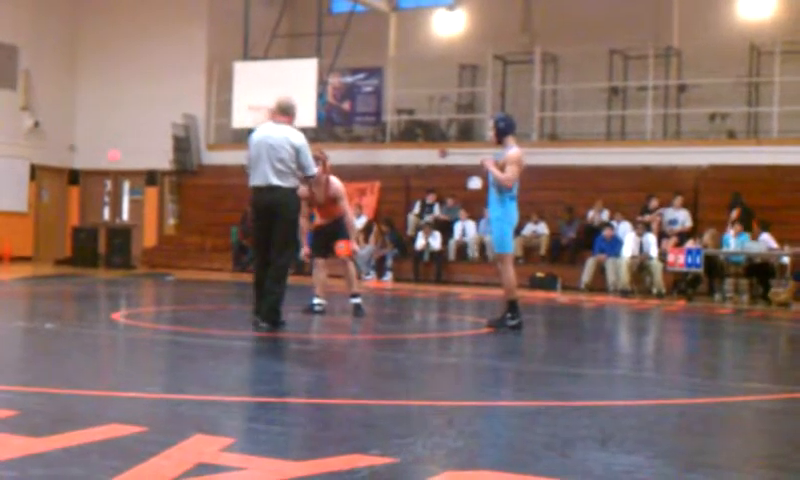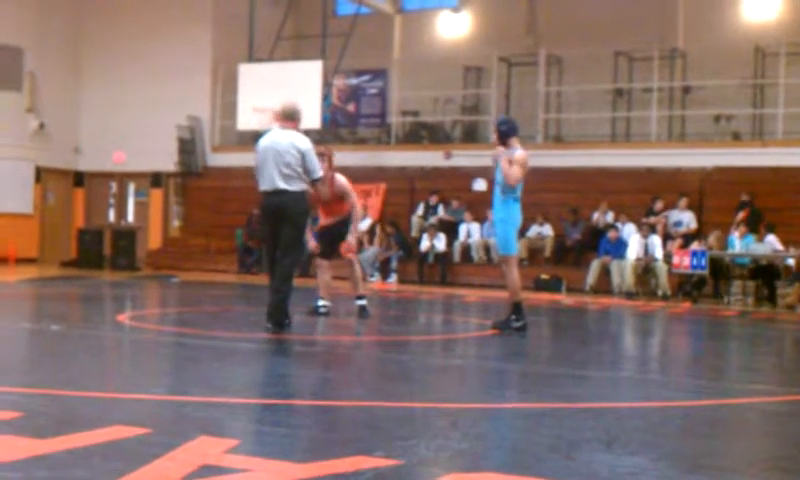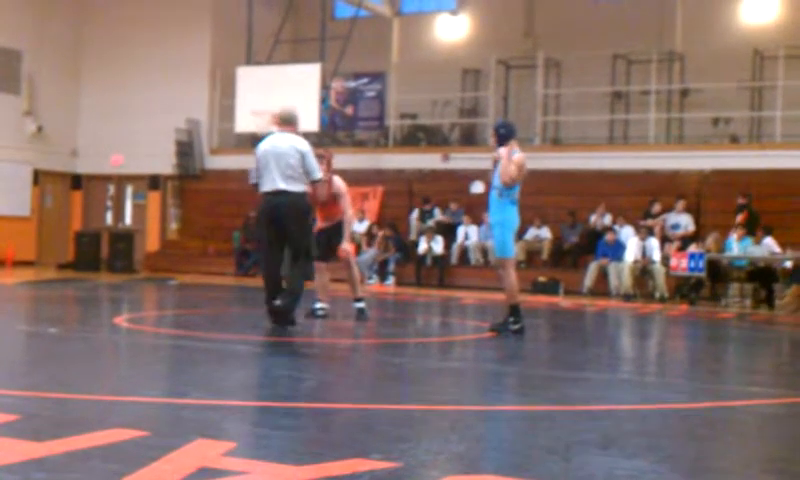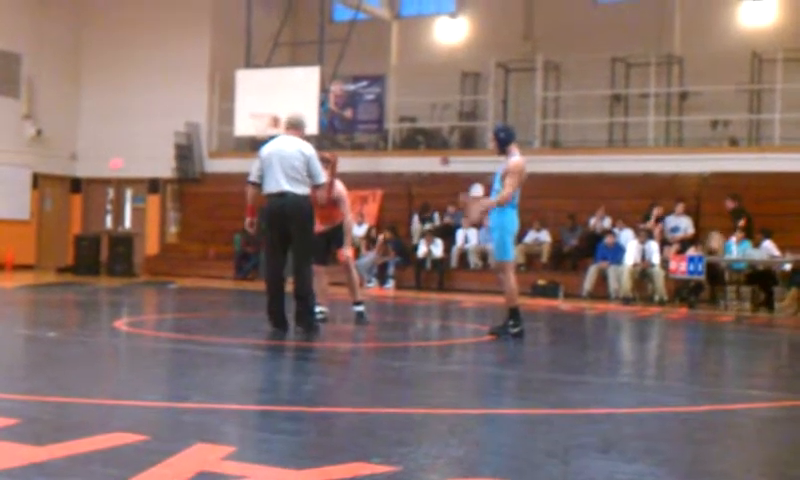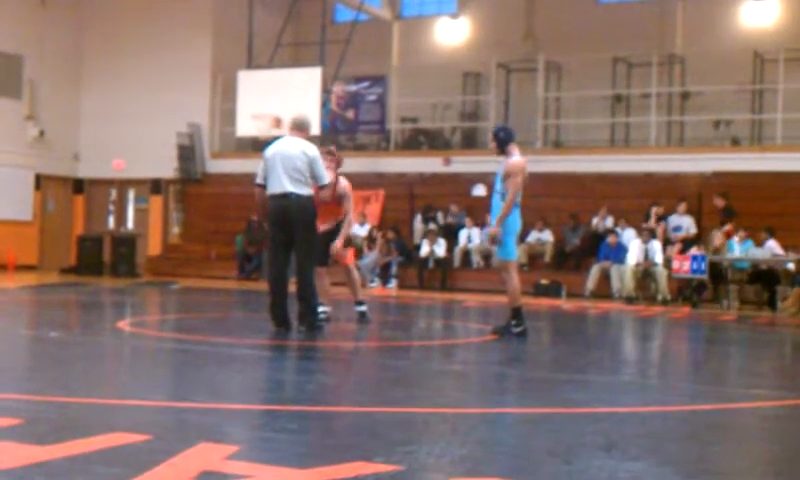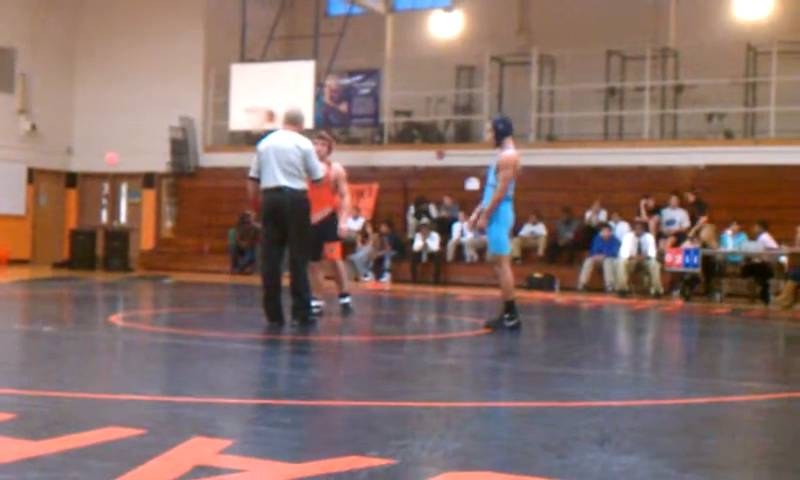
dt=0.4s
person 1, frame 1
left shoulder: (255, 135)
right shoulder: (296, 137)
left elbow: (250, 168)
right elbow: (310, 175)
right wrist: (297, 177)
left hip: (259, 195)
right hip: (285, 197)
left knee: (261, 255)
right knee: (281, 257)
left ankle: (260, 310)
right ankle: (270, 315)
person 1, frame 2
left shoulder: (263, 141)
right shoulder: (301, 141)
left elbow: (258, 174)
right elbow: (315, 178)
left hip: (269, 200)
right hip: (294, 200)
left knee: (274, 257)
right knee: (288, 258)
left ankle: (279, 313)
right ankle: (276, 315)
person 1, frame 3
left shoulder: (262, 146)
right shoulder: (301, 144)
left elbow: (255, 181)
right elbow: (316, 180)
left hip: (269, 202)
right hip: (295, 201)
left knee: (271, 258)
right knee: (301, 255)
left ankle: (277, 315)
right ankle: (288, 300)
person 1, frame 4
left shoulder: (266, 148)
right shoulder: (305, 148)
left elbow: (253, 184)
right elbow: (319, 185)
left wrist: (250, 213)
left hip: (273, 205)
right hip: (299, 204)
left knee: (274, 263)
right knee: (302, 262)
left ankle: (278, 320)
right ankle: (305, 319)
person 1, frame 5
left shoulder: (270, 149)
right shoulder: (309, 149)
left elbow: (259, 187)
right elbow: (323, 185)
left wrist: (263, 214)
left hip: (276, 205)
right hip: (301, 205)
left knee: (277, 262)
right knee: (304, 262)
left ankle: (280, 319)
right ankle: (308, 317)
person 1, frame 6
left shoulder: (264, 143)
right shoulder: (303, 143)
left elbow: (253, 180)
right elbow: (317, 179)
left wrist: (255, 207)
left hip: (270, 199)
right hip: (295, 199)
left knee: (270, 256)
right knee: (298, 256)
left ankle: (273, 313)
right ankle: (301, 311)
person 2, frame 1
left shoulder: (513, 153)
right shoulder: (505, 153)
left elbow: (508, 182)
left wrist: (490, 167)
right wrist: (492, 166)
left hip: (504, 211)
right hip: (498, 211)
left knee: (505, 261)
right knee: (502, 262)
left ankle: (514, 314)
right ankle: (510, 312)
person 2, frame 2
left shoulder: (518, 155)
right shoulder: (509, 154)
left elbow: (512, 181)
left wrist: (501, 159)
right wrist: (500, 160)
left hip: (508, 213)
right hip: (502, 213)
left knee: (509, 263)
right knee: (507, 263)
left ankle: (518, 316)
right ankle: (515, 314)
person 2, frame 3
left shoulder: (517, 157)
right shoulder: (507, 156)
left elbow: (506, 180)
right elbow: (499, 181)
left wrist: (504, 157)
right wrist: (498, 161)
left hip: (505, 216)
right hip: (499, 216)
left knee: (506, 266)
right knee: (504, 266)
left ankle: (516, 318)
right ankle: (512, 316)
person 2, frame 4
left shoulder: (516, 162)
right shoulder: (509, 162)
left elbow: (507, 195)
left wrist: (482, 206)
right wrist: (482, 203)
left hip: (505, 220)
right hip: (500, 220)
left knee: (506, 269)
right knee: (504, 270)
left ankle: (515, 322)
right ankle: (512, 320)
person 2, frame 5
left shoulder: (515, 162)
right shoulder: (510, 162)
left elbow: (512, 197)
left wrist: (497, 224)
left hip: (506, 222)
right hip: (503, 221)
left knee: (509, 269)
right knee: (507, 270)
left ankle: (518, 321)
right ankle: (515, 319)
person 2, frame 6
left shoulder: (509, 156)
right shoulder: (503, 155)
left elbow: (501, 191)
left wrist: (485, 216)
right wrist: (477, 212)
left hip: (498, 215)
right hip: (493, 214)
left knee: (501, 263)
right knee: (499, 264)
left ankle: (511, 315)
right ankle: (508, 313)
person 3, frame 1
left shoulder: (335, 185)
right shoulder: (303, 190)
left elbow: (347, 213)
right elbow: (303, 218)
left wrist: (353, 241)
right wrist: (304, 245)
left hip: (340, 222)
right hip: (321, 224)
left knee: (346, 256)
right knee: (318, 261)
left ankle: (356, 300)
right ankle: (319, 301)
person 3, frame 2
left shoulder: (340, 181)
left elbow: (356, 206)
left wrist: (353, 234)
right wrist: (310, 238)
left hip: (344, 222)
right hip: (325, 224)
left knee: (351, 257)
right knee: (321, 262)
left ankle: (361, 302)
right ankle: (323, 303)
person 3, frame 3
left shoulder: (337, 184)
left elbow: (348, 212)
left wrist: (346, 240)
left hip: (340, 224)
right hip: (322, 226)
left knee: (348, 260)
right knee: (319, 265)
left ankle: (359, 304)
right ankle: (322, 305)
person 3, frame 4
left shoulder: (338, 188)
left elbow: (347, 217)
left wrist: (347, 246)
left hip: (338, 227)
right hip: (320, 229)
left knee: (347, 264)
right knee: (318, 268)
left ankle: (358, 307)
right ankle: (321, 308)
person 3, frame 5
left shoulder: (343, 185)
left elbow: (349, 214)
left wrist: (340, 239)
left hip: (338, 227)
right hip: (320, 230)
left knee: (348, 265)
right knee: (319, 269)
left ankle: (360, 307)
right ankle: (324, 308)
person 3, frame 6
left shoulder: (336, 169)
left elbow: (345, 197)
left wrist: (343, 221)
left hip: (329, 219)
right hip: (309, 221)
left knee: (334, 259)
right knee: (313, 262)
left ankle: (344, 297)
right ankle: (317, 301)
